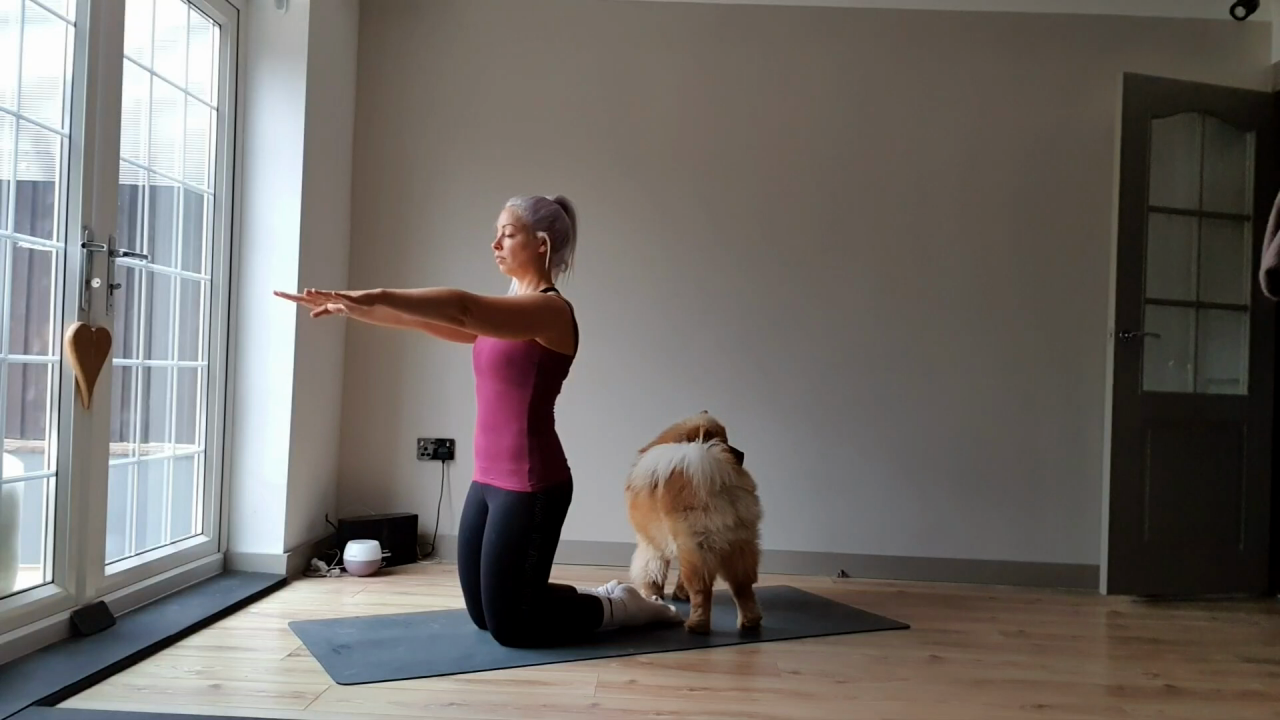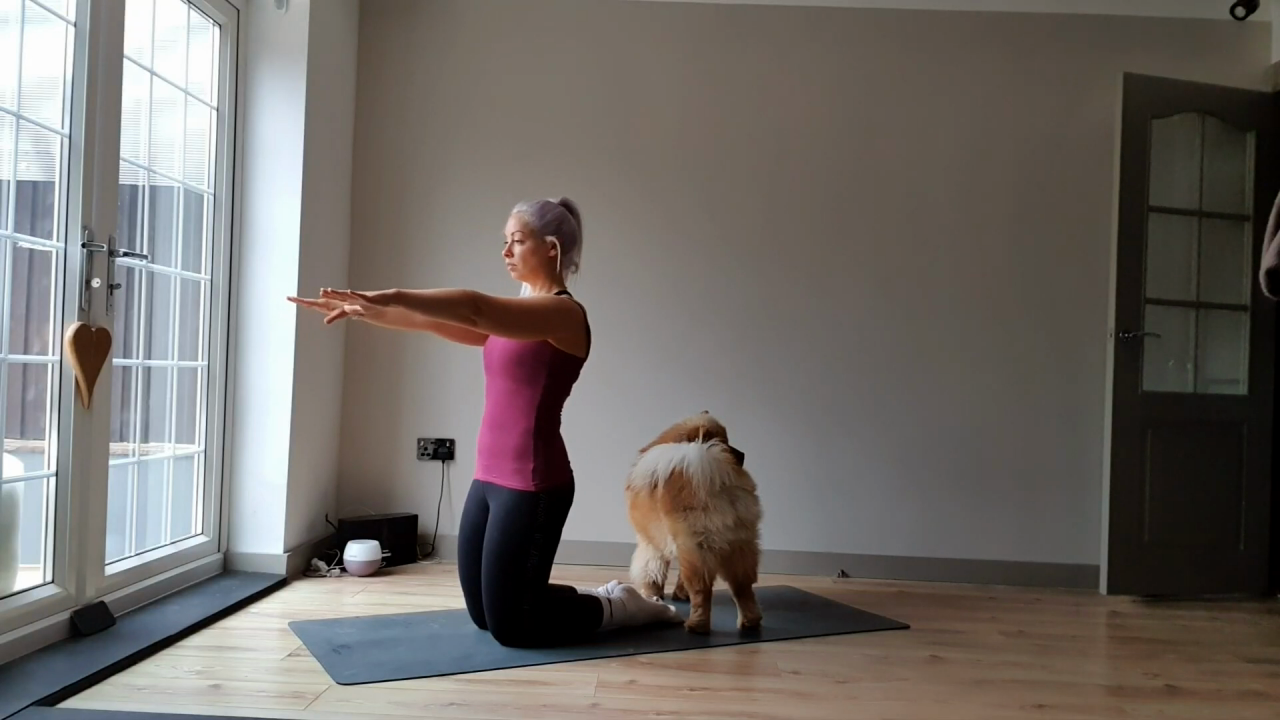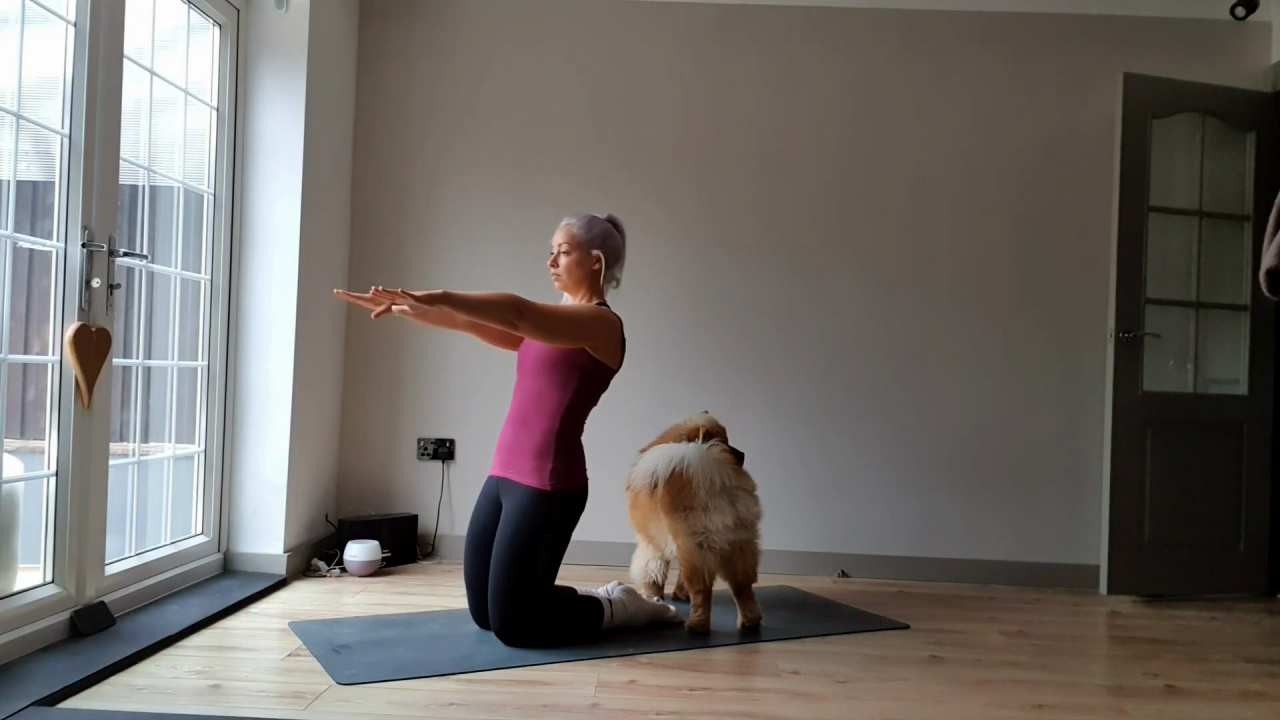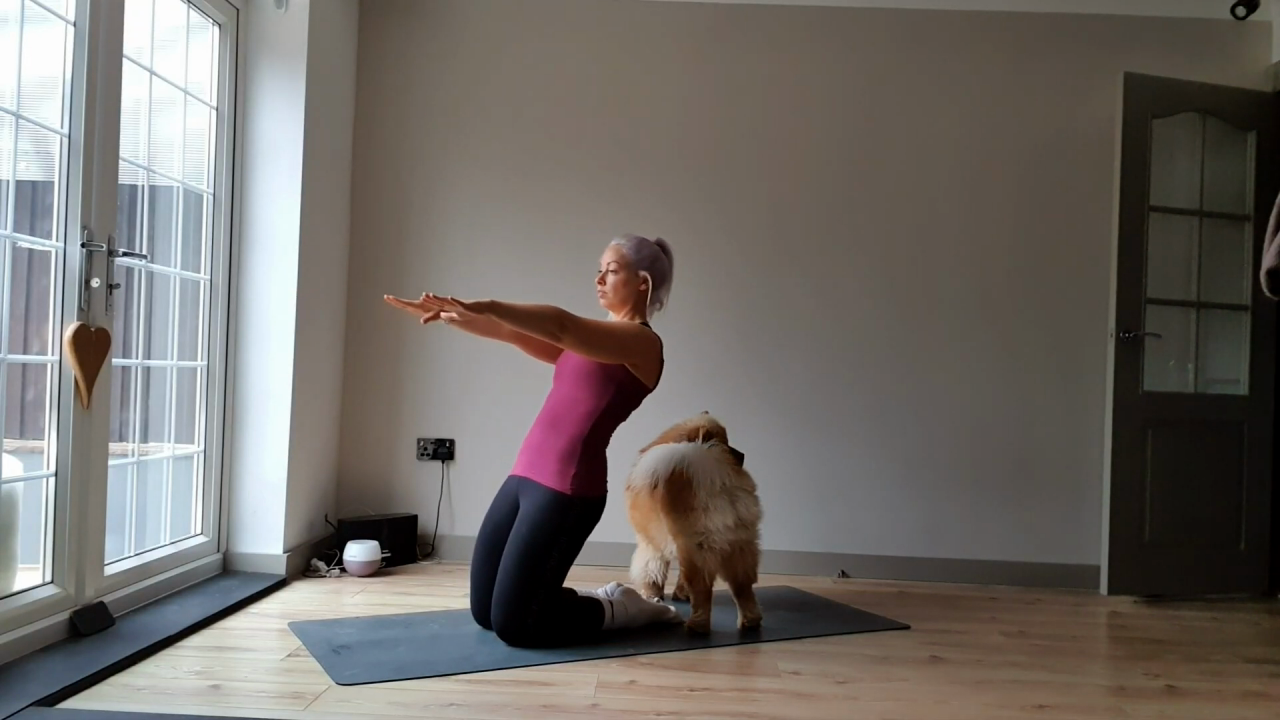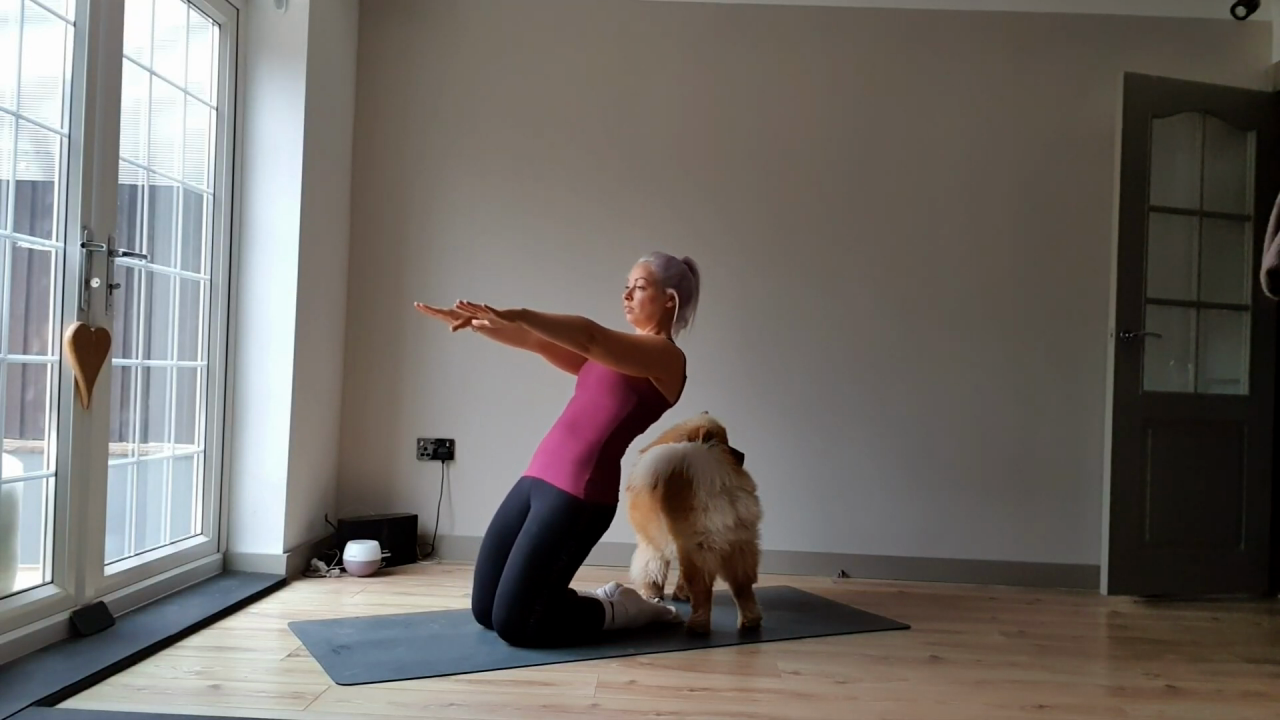
dt=1s
person 1, frame 1
left shoulder: (551, 311)
right shoulder: (503, 316)
left elbow: (462, 307)
right elbow: (426, 320)
left wrist: (378, 295)
right wrist: (350, 307)
left hip: (532, 486)
right hip: (490, 480)
left knee: (510, 625)
right knee: (483, 612)
left ankle: (620, 606)
right ankle: (603, 596)
person 1, frame 2
left shoulder: (564, 314)
right shoulder: (513, 317)
left elbow: (474, 308)
right elbow: (437, 322)
left wrist: (391, 295)
right wrist: (363, 310)
left hip: (534, 485)
right hip: (491, 479)
left knee: (510, 625)
right knee: (484, 613)
left ankle: (620, 607)
right ankle: (602, 597)
person 1, frame 3
left shoulder: (601, 324)
right shoulder: (549, 326)
left elbow: (515, 312)
right elbow: (473, 323)
left wrist: (437, 297)
right wrist: (404, 307)
left hip: (548, 485)
right hip: (505, 476)
left knee: (513, 624)
right knee: (483, 612)
left ankle: (621, 608)
right ankle: (601, 598)
person 1, frame 4
left shoulder: (642, 343)
right shoulder: (588, 340)
left elbow: (560, 325)
right elbow: (514, 333)
left wrist: (487, 305)
right wrist: (448, 314)
left hip: (568, 487)
right hip: (526, 476)
left knee: (513, 623)
right knee: (485, 611)
left ankle: (622, 608)
right ankle: (604, 599)
person 1, frame 5
left shoulder: (667, 358)
right shoulder: (611, 355)
left elbow: (589, 336)
right elbow: (538, 342)
left wrist: (518, 314)
right wrist: (475, 321)
left hip: (581, 492)
right hip: (539, 478)
left knee: (514, 622)
right knee: (484, 609)
left ankle: (622, 609)
right ankle: (605, 600)
